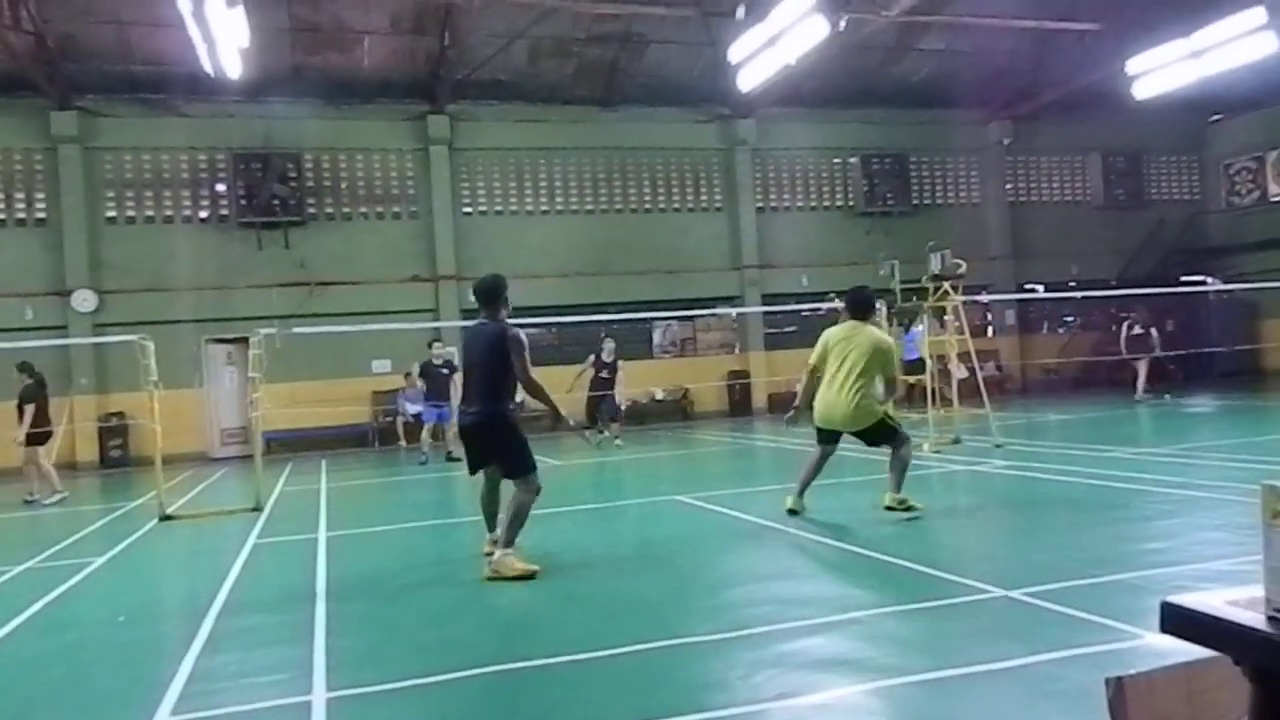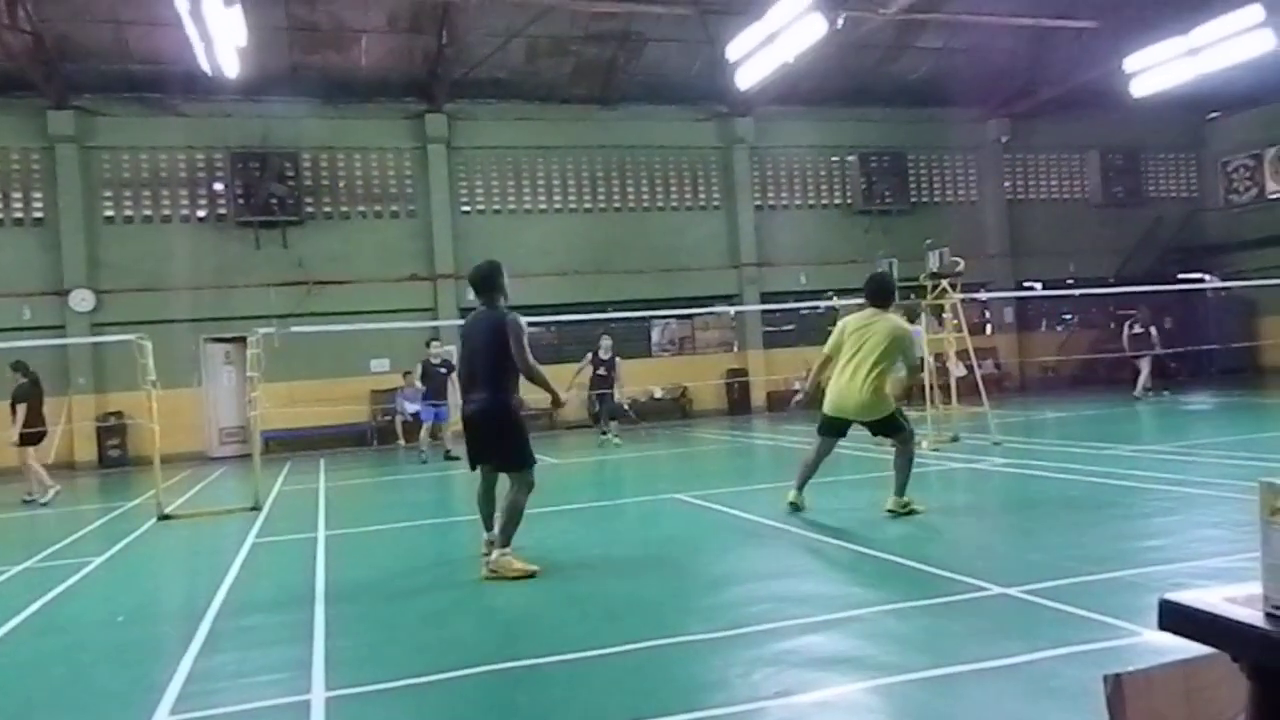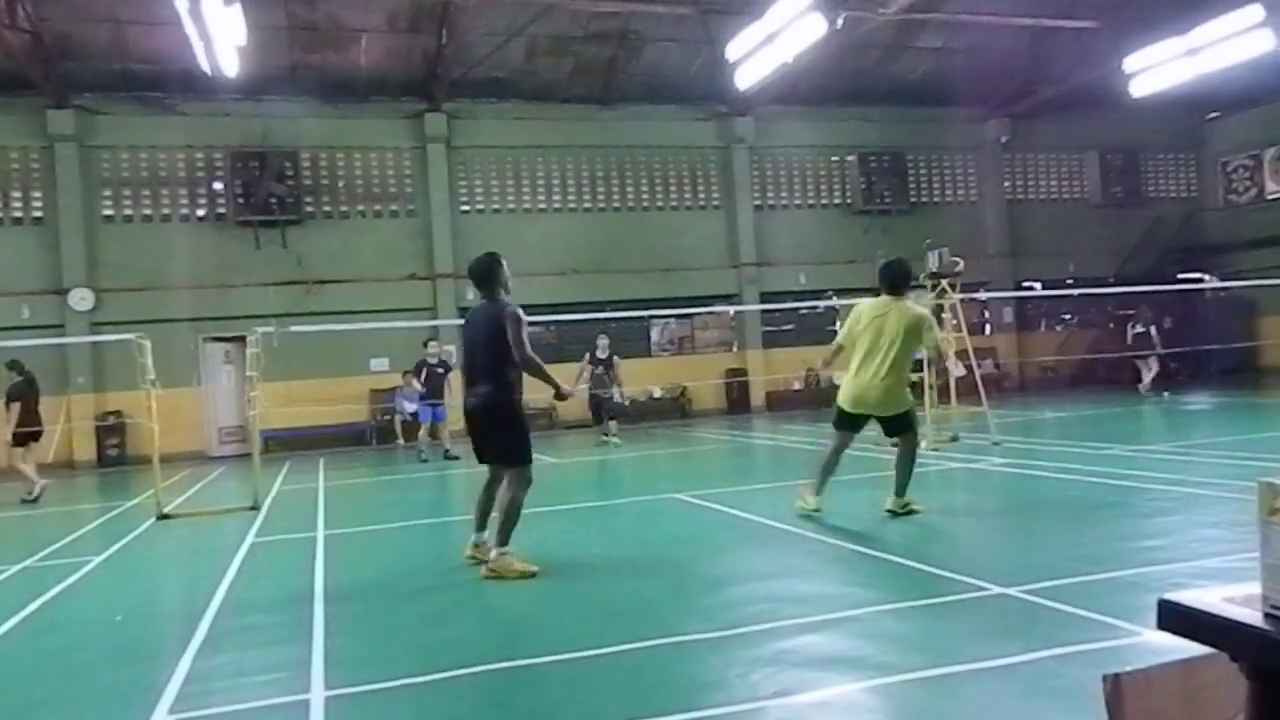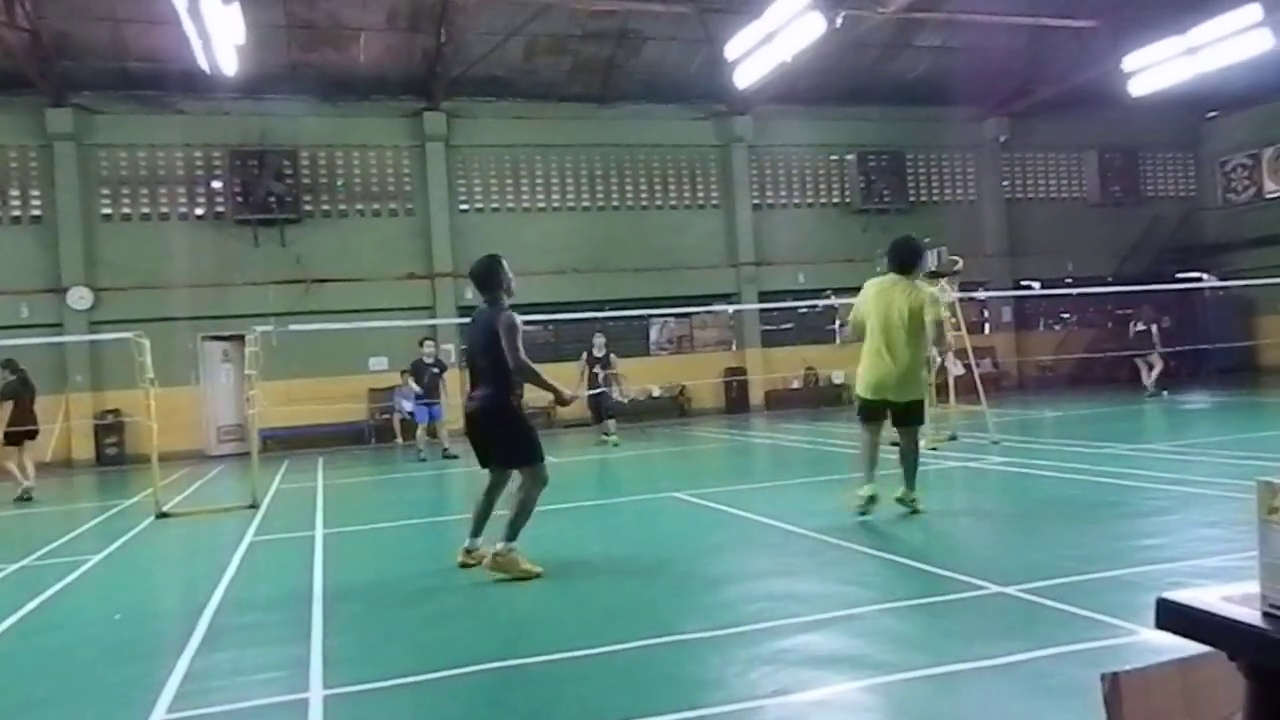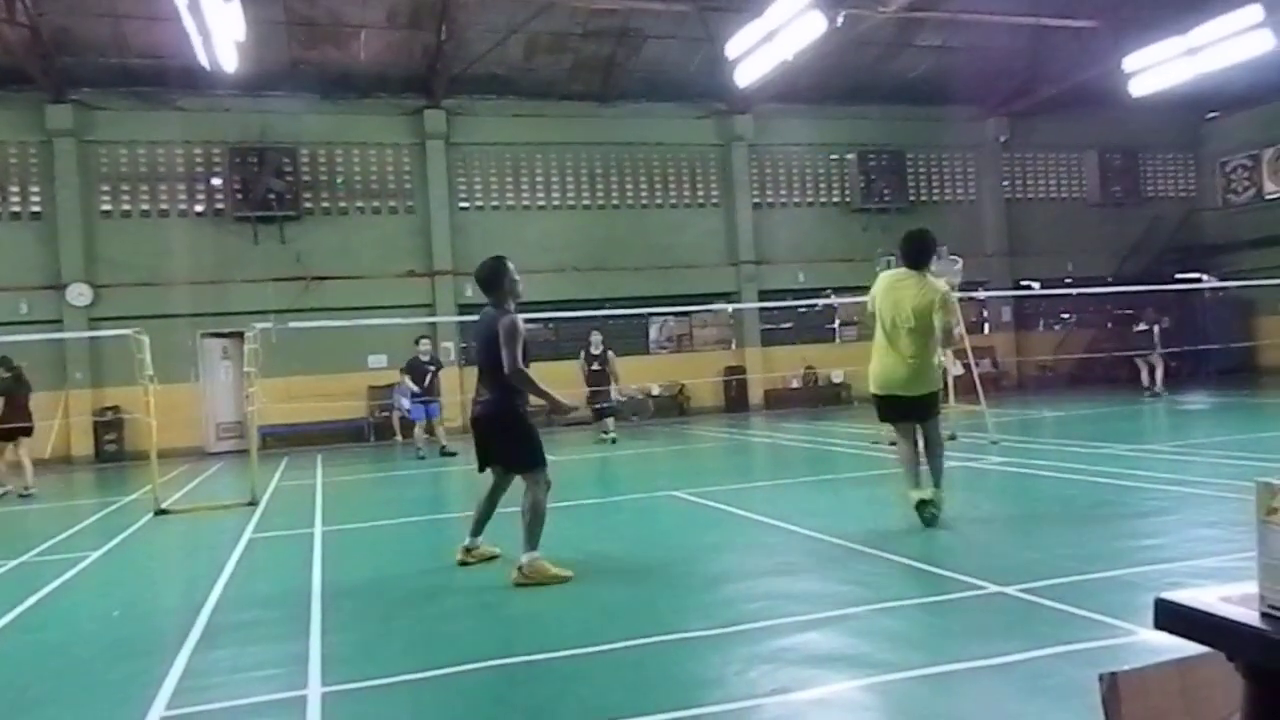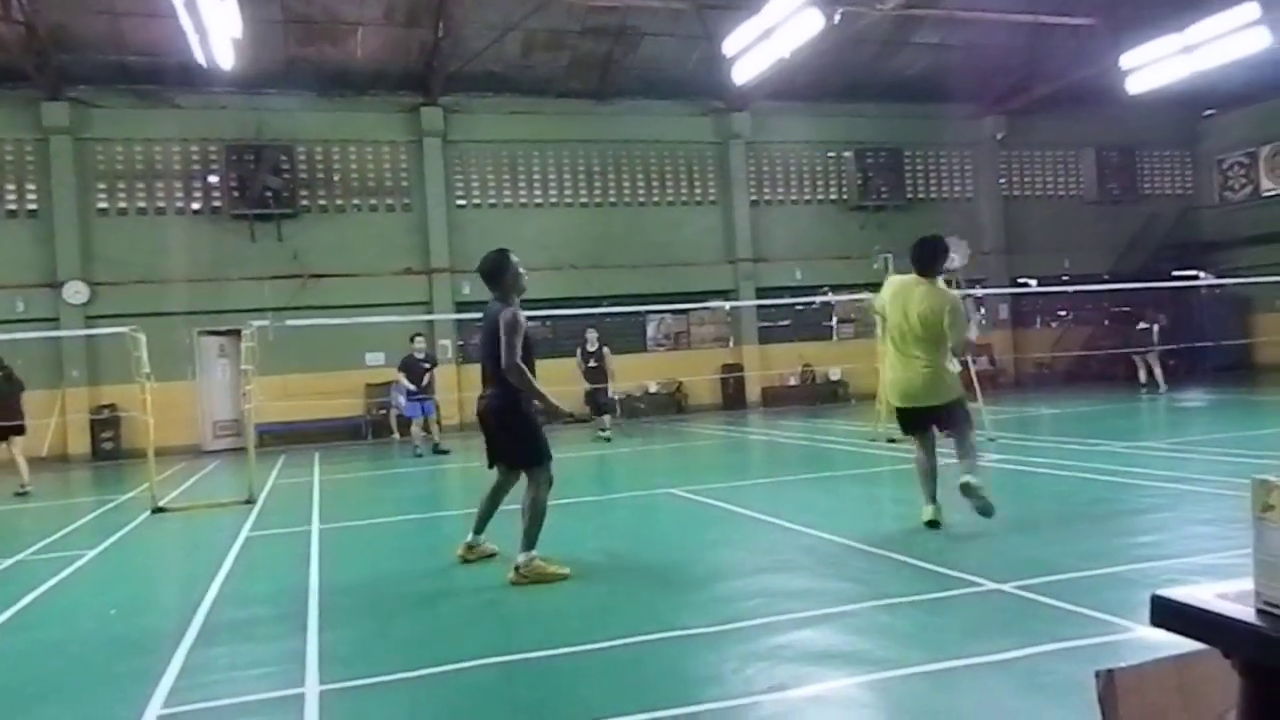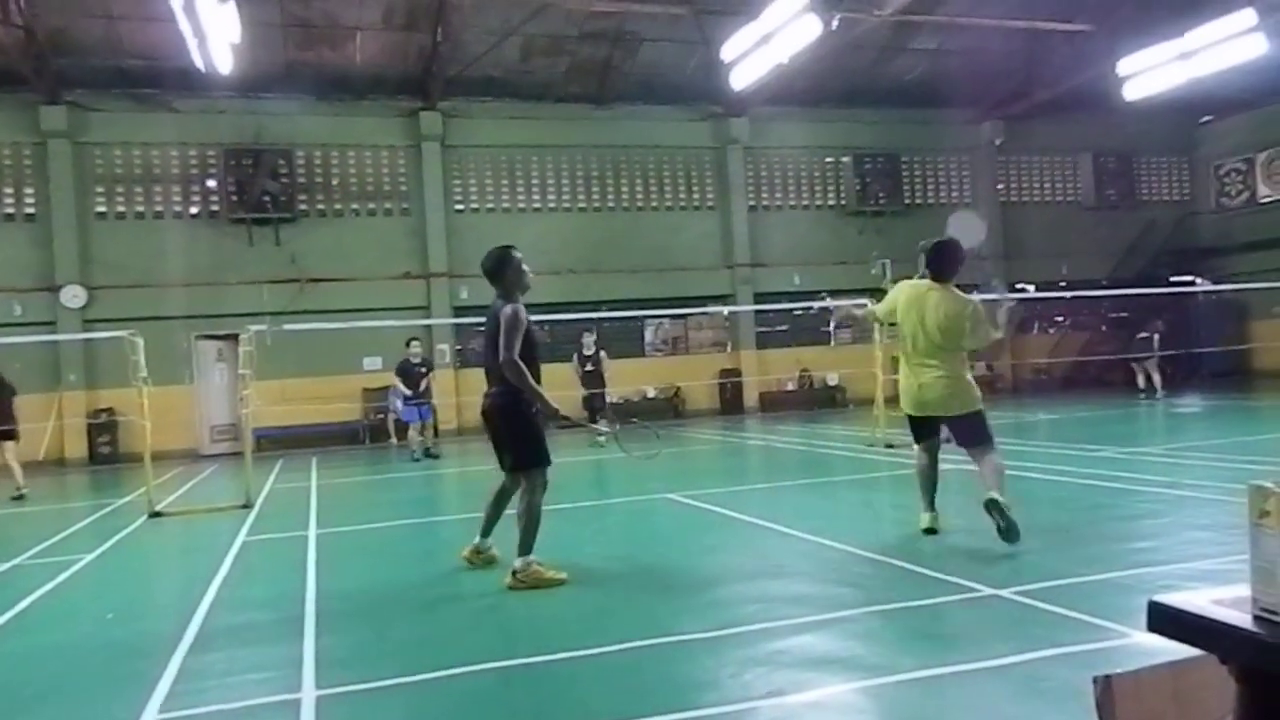
dt=0.1s
person 1, frame 1
left shoulder: (470, 334)
right shoulder: (510, 335)
right elbow: (525, 380)
right wrist: (554, 407)
left hip: (468, 418)
right hip: (495, 419)
left knee: (491, 478)
right knee: (528, 486)
left ankle: (494, 539)
right ankle: (501, 556)
person 1, frame 2
left shoulder: (468, 324)
right shoulder: (510, 321)
right elbow: (526, 366)
right wrist: (554, 393)
left hip: (473, 409)
right hip: (500, 409)
left knee: (488, 476)
right knee: (522, 481)
left ankle: (491, 538)
right ankle: (499, 556)
person 1, frame 3
left shoulder: (472, 316)
right shoulder: (510, 313)
right elbow: (524, 357)
right wrist: (557, 385)
left hip: (476, 403)
right hip: (500, 403)
left knee: (496, 474)
right knee: (519, 479)
left ankle: (479, 541)
right ankle: (497, 556)
person 1, frame 4
left shoulder: (477, 319)
right shoulder: (506, 318)
right elbow: (518, 365)
right wrist: (557, 391)
left hip: (477, 407)
right hip: (500, 407)
left knee: (498, 479)
right knee: (535, 477)
left ankle: (472, 547)
right ankle: (505, 550)
person 1, frame 5
left shoulder: (486, 319)
right shoulder: (508, 321)
right elbow: (514, 371)
right wrist: (552, 400)
left hip: (486, 409)
right hip: (504, 411)
left knee: (501, 480)
right knee: (539, 480)
left ankle: (471, 545)
right ankle: (530, 562)
person 1, frame 6
left shoulder: (493, 312)
right shoulder: (511, 314)
right elbow: (512, 366)
right wrist: (545, 401)
left hip: (493, 405)
right hip: (511, 406)
left knee: (506, 478)
right knee: (540, 478)
left ankle: (473, 542)
right ankle: (526, 561)
person 1, frame 7
left shoulder: (499, 309)
right shoulder: (513, 311)
right elbow: (509, 362)
left wrist: (534, 400)
right wrist: (543, 400)
left hip: (500, 404)
right hip: (514, 405)
left knee: (513, 479)
right knee: (535, 482)
left ankle: (480, 546)
right ankle: (523, 566)
person 2, frame 1
left shoulder: (831, 334)
right shoulder: (883, 342)
left elbow: (811, 373)
right elbow: (891, 384)
left wrist: (799, 406)
right wrist: (881, 402)
left hip: (825, 410)
right hip: (861, 412)
left knee: (822, 453)
right knee: (901, 443)
left ankle: (795, 499)
right ankle: (895, 497)
person 2, frame 2
left shoulder: (848, 322)
right shoulder: (902, 330)
left elbow: (825, 360)
right elbow: (914, 373)
left wrist: (807, 390)
right wrist: (899, 385)
left hip: (838, 399)
right hip: (873, 402)
left knee: (822, 446)
right knee: (906, 440)
left ankle: (796, 493)
right ankle: (898, 500)
person 2, frame 3
left shoulder: (862, 309)
right shoulder: (918, 315)
left elbow: (837, 348)
right elbow: (933, 352)
left wrist: (825, 362)
left hip: (855, 394)
right hip: (891, 396)
left knee: (839, 444)
right knee: (909, 441)
left ankle: (814, 495)
right ankle: (898, 500)
person 2, frame 4
left shoulder: (871, 287)
right shoulder: (926, 295)
left elbow: (854, 324)
right elbow: (938, 340)
right wrist: (933, 349)
left hip: (872, 378)
right hip: (908, 380)
left knee: (871, 434)
right knee: (909, 437)
left ankle: (868, 486)
right ankle: (909, 492)
person 2, frame 5
left shoulder: (884, 280)
right shoulder: (938, 292)
left elbow: (873, 309)
right elbow: (945, 340)
right wrist: (946, 338)
left hip: (884, 376)
right hip: (920, 375)
left knee: (905, 436)
right knee: (930, 431)
left ankle: (917, 493)
right ankle: (934, 491)
person 2, frame 6
left shoulder: (892, 285)
right shoulder: (949, 301)
left elbow: (880, 310)
right elbow: (958, 349)
right wrist: (970, 340)
left hip: (901, 386)
right hip: (938, 384)
left knee: (924, 445)
right knee: (964, 436)
left ankle: (930, 506)
right ankle: (968, 478)
person 2, frame 7
left shoulder: (903, 292)
right shoulder: (967, 306)
left elbow: (875, 314)
right elbow: (988, 343)
left wrist: (855, 317)
right wrist: (1002, 325)
left hip: (915, 394)
right hip: (957, 393)
left knee: (928, 452)
right knee: (985, 453)
left ankle: (928, 514)
right ankle: (996, 496)
